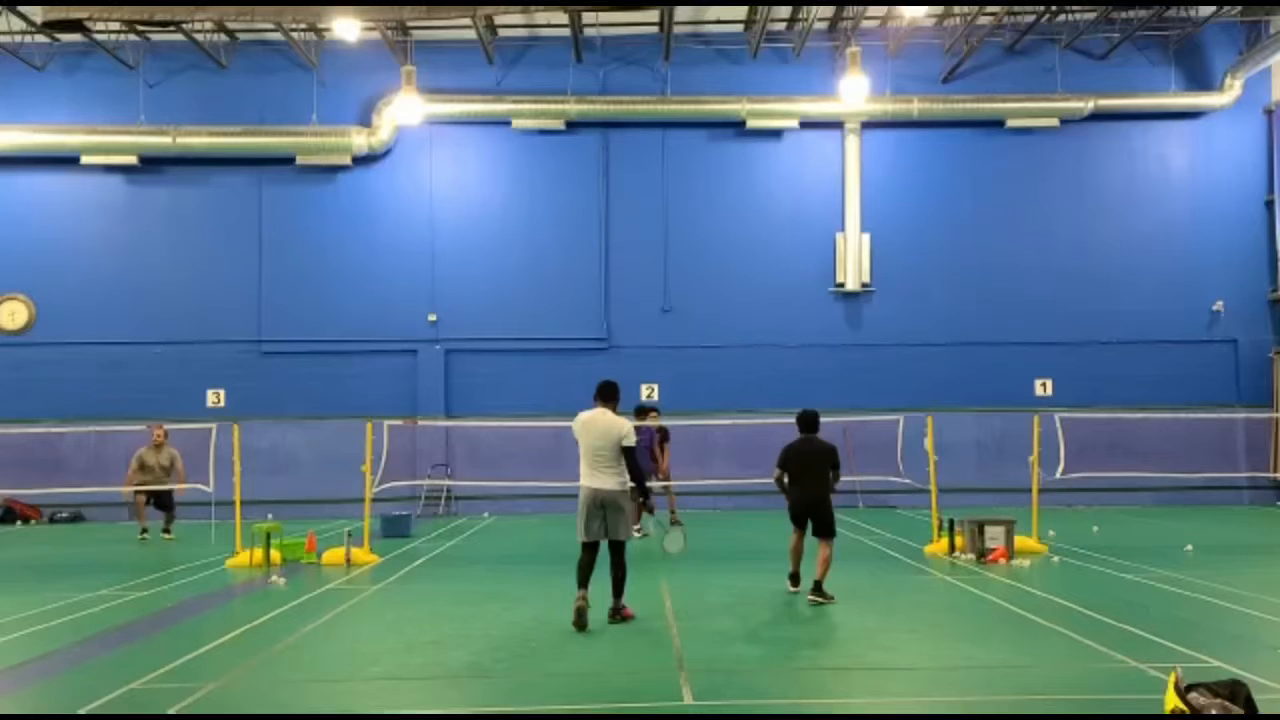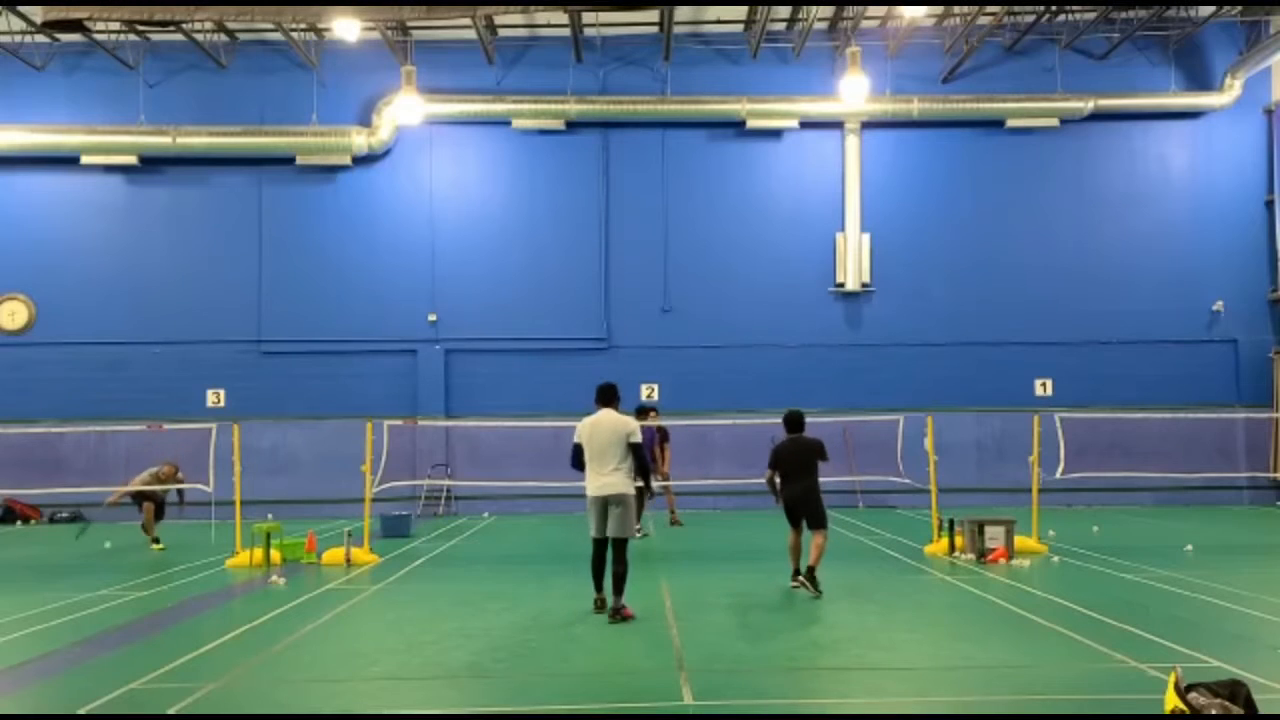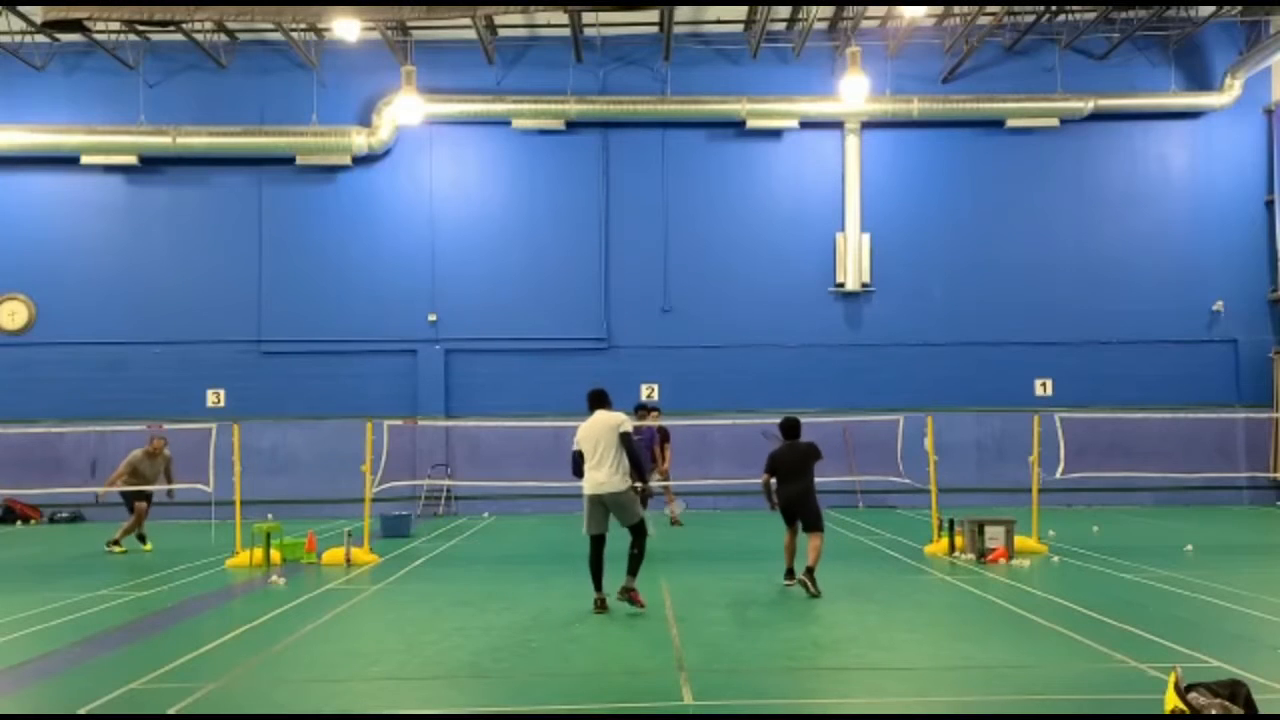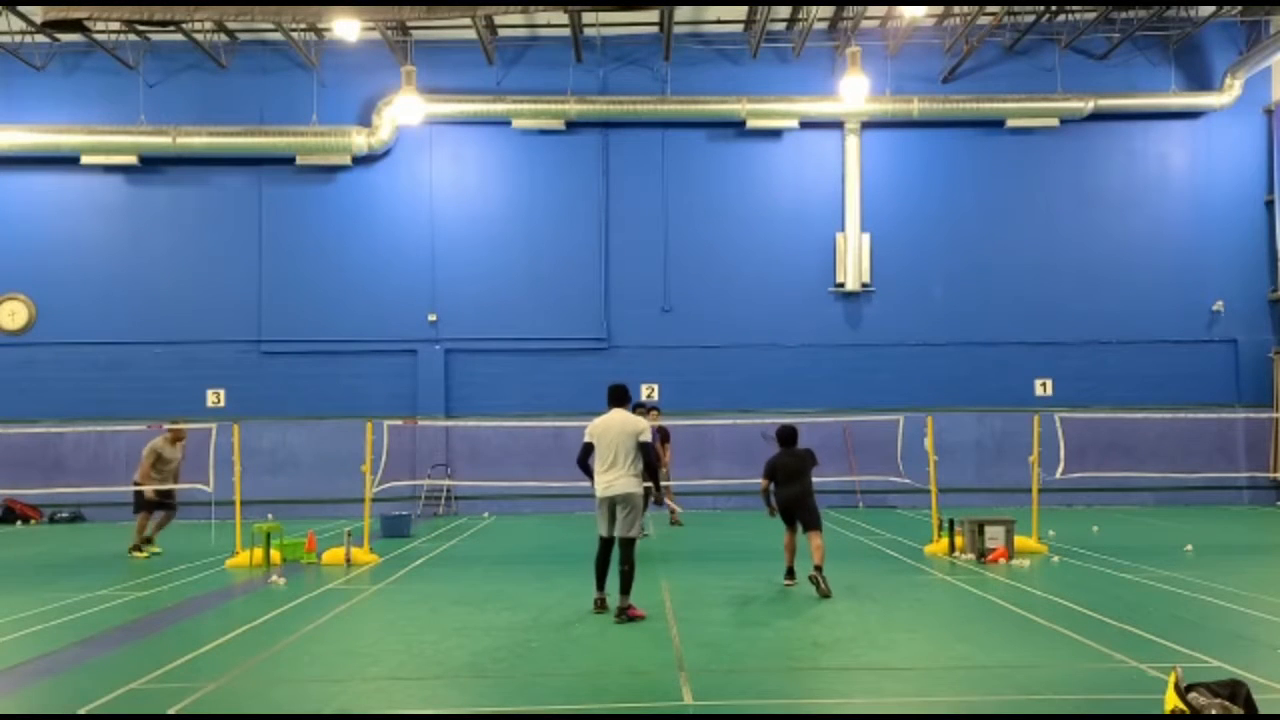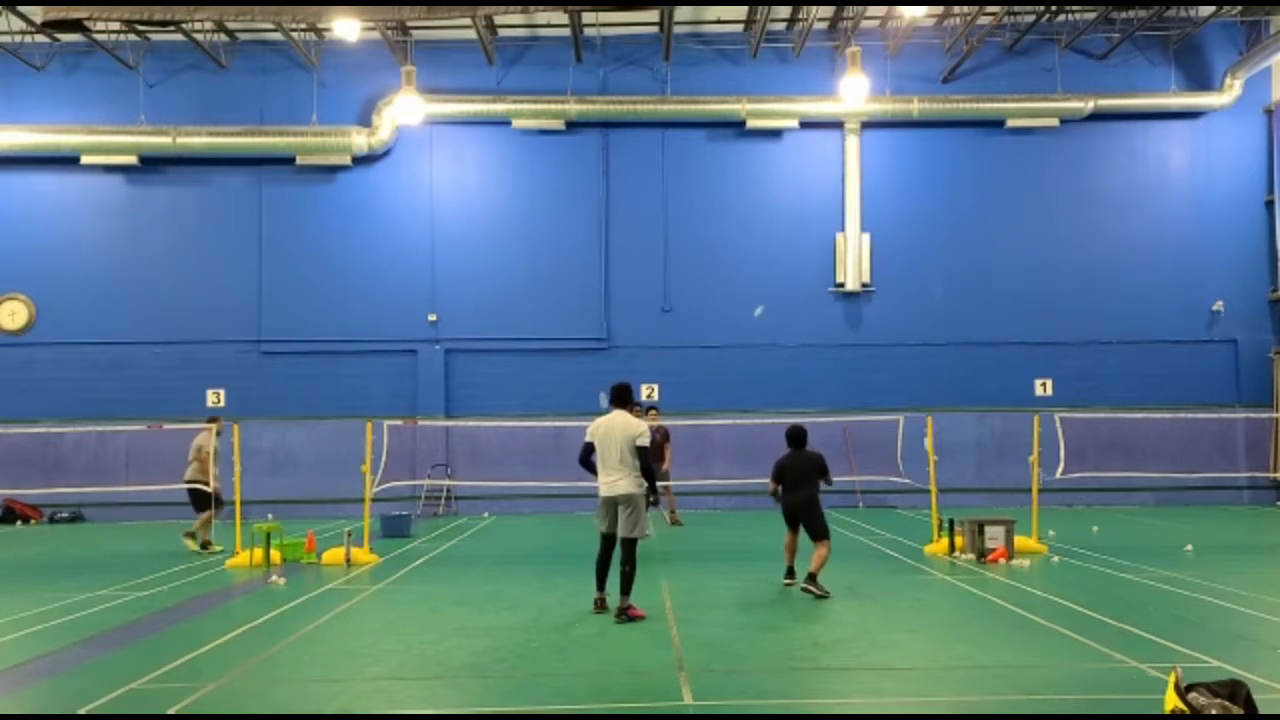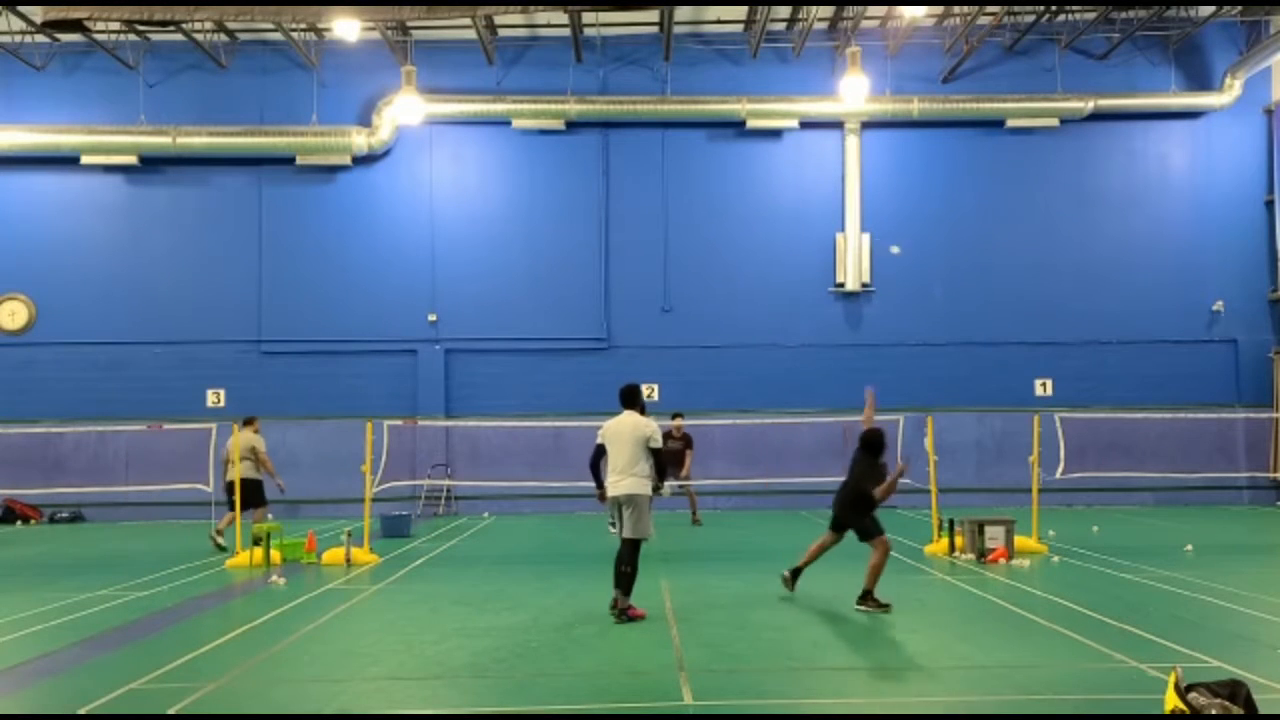
dt=0.5s
person 1, frame 1
left shoulder: (580, 420)
right shoulder: (623, 426)
right elbow: (633, 466)
right wrist: (644, 496)
left hip: (589, 489)
right hip: (616, 490)
left knee: (588, 547)
right knee: (617, 550)
left ankle: (582, 597)
right ankle: (617, 607)
person 1, frame 2
left shoulder: (583, 425)
right shoulder: (629, 424)
left elbow: (575, 462)
right elbow: (640, 460)
right wrist: (647, 484)
left hip: (595, 491)
right hip: (621, 491)
left knee: (598, 546)
right knee: (619, 549)
left ankle: (599, 598)
right ankle: (617, 606)
person 1, frame 3
left shoulder: (582, 429)
right shoulder: (620, 418)
left elbow: (576, 469)
right elbow: (632, 452)
right wrist: (643, 480)
left hip: (591, 490)
right hip: (618, 487)
left knee: (596, 544)
right knee: (639, 532)
left ankle: (599, 598)
right ankle: (628, 587)
person 1, frame 4
left shoulder: (595, 425)
right shoulder: (639, 424)
left elbow: (581, 460)
right elbow: (650, 461)
right wrist: (657, 488)
left hip: (603, 491)
right hip: (629, 490)
left knee: (605, 544)
right knee: (626, 547)
left ankle: (599, 598)
right ankle: (624, 606)
person 1, frame 5
left shoulder: (596, 425)
right shoulder: (638, 426)
left elbow: (583, 459)
right elbow: (645, 464)
right wrist: (653, 491)
left hip: (606, 491)
right hip: (632, 491)
left knee: (606, 545)
right knee: (628, 548)
left ankle: (600, 598)
right ankle: (624, 607)
person 1, frame 6
left shoulder: (608, 426)
right shoulder: (648, 426)
left elbow: (594, 461)
right elbow: (660, 462)
left wrist: (600, 487)
right wrist: (659, 481)
left hip: (614, 491)
right hip: (637, 491)
left knee: (625, 544)
right knee: (631, 547)
left ankle: (617, 597)
right ankle: (623, 607)
person 2, frame 1
left shoulder: (789, 449)
right shoulder: (828, 449)
left elbow: (777, 476)
right elbow: (836, 476)
left wrist: (787, 493)
right wrist: (831, 487)
left hip: (797, 501)
right hip: (821, 501)
left knee: (798, 533)
right knee: (826, 544)
left ankle: (794, 578)
right ankle: (817, 588)
person 2, frame 2
left shoulder: (778, 449)
right shoulder: (815, 444)
left elbow: (769, 477)
right elbow: (824, 458)
left wrist: (776, 494)
left hip: (789, 497)
right hip: (810, 495)
left knee: (796, 531)
right knee: (819, 534)
left ankle: (796, 574)
right ankle: (809, 574)
person 2, frame 3
left shoulder: (775, 455)
right shoulder: (810, 448)
left elbow: (765, 481)
right elbow: (818, 458)
left wrist: (770, 500)
left hip: (785, 499)
right hip: (806, 497)
left knee: (792, 531)
right knee: (816, 536)
left ankle: (789, 573)
right ankle: (808, 573)
person 2, frame 4
left shoulder: (772, 461)
right shoulder: (806, 454)
left elbow: (764, 486)
left wrist: (769, 505)
left hip: (783, 501)
right hip: (804, 499)
left knee: (790, 530)
right knee: (815, 536)
left ankle: (789, 573)
right ankle: (817, 571)
person 2, frame 5
left shoulder: (781, 463)
right shoulder: (816, 458)
left elbow: (772, 489)
right elbow: (827, 481)
left wrist: (778, 498)
left hip: (788, 505)
right hip: (809, 505)
left knee: (792, 533)
right knee: (823, 546)
left ankle: (790, 573)
right ankle: (811, 579)
person 2, frame 6
left shoulder: (862, 452)
right shoulder: (874, 468)
left elbow: (866, 423)
right elbow: (879, 496)
left wrist: (869, 400)
right wrist: (895, 476)
left hip: (843, 504)
right hip: (855, 510)
left knee: (830, 540)
right knee: (882, 546)
left ankle: (794, 572)
right ankle: (866, 597)
